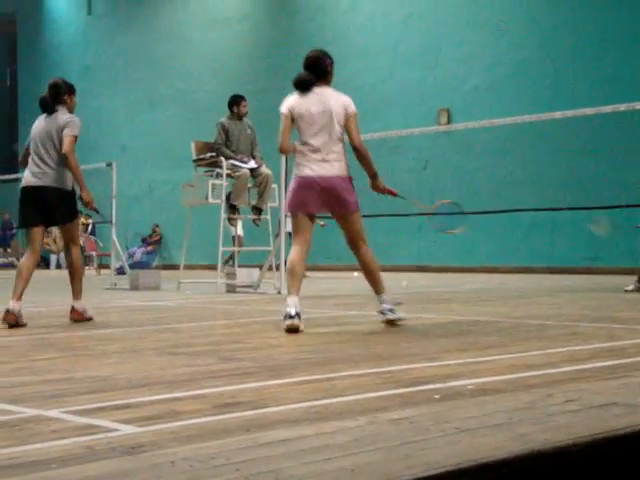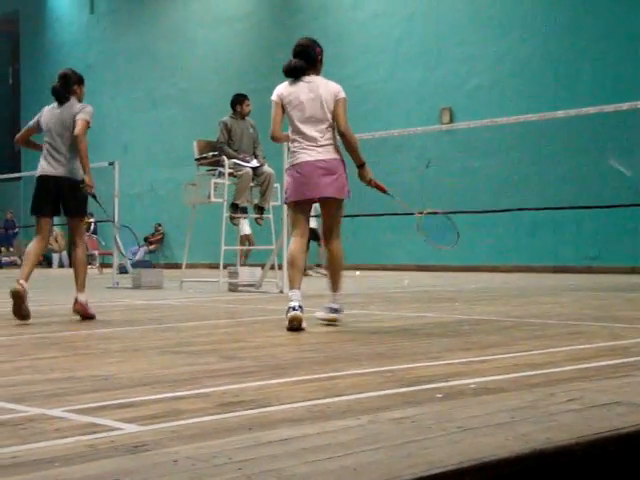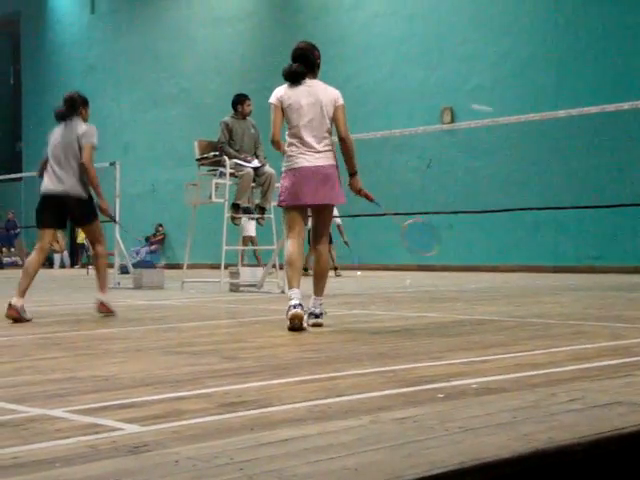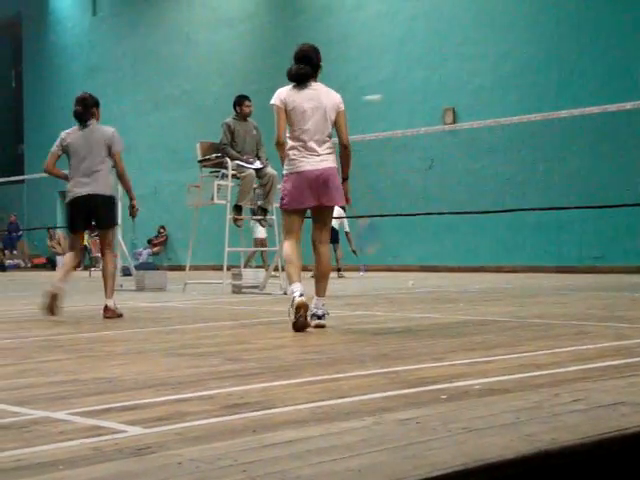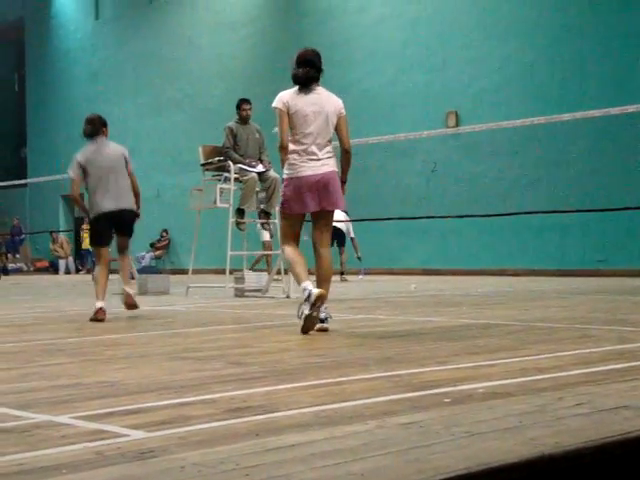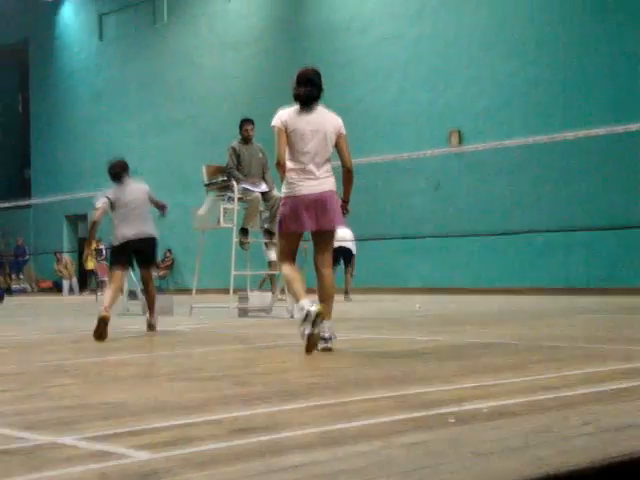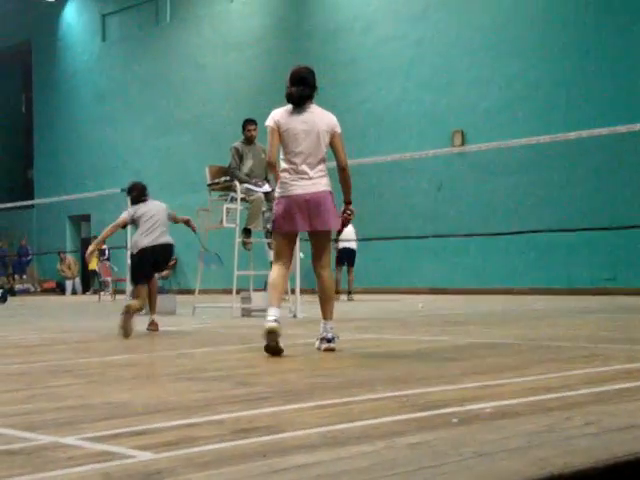
dt=0.2s
person 1, frame 1
left shoulder: (292, 102)
right shoulder: (343, 101)
left elbow: (284, 146)
right elbow: (357, 145)
right wrist: (374, 177)
left hip: (305, 179)
right hip: (337, 177)
left knee: (299, 244)
right knee: (359, 245)
left ankle: (292, 309)
right ankle: (385, 305)
person 1, frame 2
left shoulder: (282, 90)
right shoulder: (333, 88)
left elbow: (275, 133)
right elbow: (344, 131)
right wrist: (362, 165)
left hip: (300, 166)
right hip: (330, 164)
left knee: (298, 236)
right knee: (331, 237)
left ankle: (295, 303)
right ankle: (334, 304)
person 1, frame 3
left shoulder: (280, 93)
right shoulder: (332, 93)
left elbow: (275, 138)
right elbow: (344, 138)
right wrist: (353, 174)
left hip: (297, 171)
right hip: (326, 169)
left knee: (294, 238)
right knee: (321, 241)
left ankle: (295, 302)
right ankle: (316, 307)
person 1, frame 4
left shoulder: (283, 95)
right shoulder: (333, 97)
left elbow: (280, 140)
right elbow: (345, 143)
right wrist: (345, 178)
left hip: (297, 173)
right hip: (327, 171)
left knee: (291, 240)
right knee: (322, 241)
left ankle: (297, 292)
right ankle: (319, 309)
person 1, frame 5
left shoulder: (285, 98)
right shoulder: (335, 101)
left elbow: (283, 144)
right elbow: (346, 148)
right wrist: (343, 181)
left hip: (298, 177)
right hip: (327, 176)
left knee: (289, 243)
right knee: (322, 245)
left ankle: (310, 290)
right ankle: (321, 314)
person 1, frame 6
left shoulder: (284, 116)
right shoulder: (334, 120)
left elbow: (280, 160)
right elbow: (348, 166)
right wrist: (345, 200)
left hip: (295, 196)
right hip: (326, 194)
left knee: (287, 261)
right knee: (324, 264)
left ankle: (307, 307)
right ankle: (325, 332)
person 1, frame 7
left shoulder: (277, 117)
right shoulder: (329, 119)
left elbow: (271, 160)
right elbow: (343, 165)
right wrist: (348, 201)
left hip: (289, 197)
right hip: (320, 195)
left knee: (281, 264)
right knee: (322, 266)
left ankle: (273, 318)
right ankle: (327, 333)
person 2, frame 1
left shoulder: (39, 122)
right shoulder: (70, 120)
left elbow: (24, 158)
right elbow: (67, 151)
right wrist: (84, 188)
left hip: (30, 187)
right hip: (58, 187)
left knee: (33, 250)
right knee: (73, 246)
right ankle: (77, 306)
person 2, frame 2
left shoulder: (46, 112)
right shoulder: (83, 109)
left elbow: (20, 139)
right elbow: (79, 135)
right wrist: (87, 173)
left hip: (45, 178)
right hip: (70, 178)
left knee: (41, 237)
right knee: (78, 240)
left ankle: (21, 284)
right ankle: (80, 299)
person 2, frame 3
left shoulder: (55, 133)
right shoulder: (87, 130)
left elbow: (43, 170)
right elbow: (86, 163)
right wrist: (101, 198)
left hip: (48, 194)
right hip: (76, 194)
left knee: (40, 250)
right knee: (99, 243)
left ankle: (16, 303)
right ankle: (102, 299)
person 2, frame 4
left shoulder: (66, 135)
right shoulder: (110, 133)
left elbow: (49, 167)
right elbow: (120, 170)
right wrist: (132, 198)
left hip: (76, 198)
right hip: (103, 196)
left knee: (74, 250)
right knee: (108, 250)
left ankle: (57, 285)
right ankle: (109, 304)
person 2, frame 5
left shoulder: (80, 157)
right shoulder: (121, 150)
left elbow: (75, 194)
right elbow: (134, 185)
left wrist: (87, 213)
right wrist: (138, 206)
left hip: (100, 212)
right hip: (126, 208)
left knee: (102, 262)
right knee: (123, 252)
left ankle: (100, 305)
right ankle: (128, 290)
person 2, frame 6
left shoulder: (110, 195)
right shoulder: (143, 187)
left elbow: (96, 219)
right elbow: (160, 205)
left wrist: (88, 243)
right wrist: (163, 208)
left hip: (123, 241)
right hip: (147, 238)
left knee: (115, 285)
right knee: (147, 278)
left ankle: (104, 312)
right ankle: (152, 319)
person 2, frame 7
left shoulder: (133, 211)
right shoulder: (161, 206)
left elbow: (115, 226)
right elbow: (175, 218)
left wrist: (95, 244)
right wrist: (188, 221)
left hip: (142, 249)
right hip: (165, 247)
left knee: (139, 299)
right knee: (150, 277)
left ankle: (131, 308)
right ankle: (152, 319)
person 3, frame 1
left shoulder: (248, 124)
right shoulder: (223, 124)
left elbow: (255, 145)
right elbow: (219, 147)
left wrist: (257, 158)
right wrist: (235, 157)
left hip: (249, 162)
right hip: (231, 161)
left knee: (267, 174)
right knee: (244, 173)
left ankle: (258, 207)
right ankle: (233, 206)
person 3, frame 2
left shoulder: (250, 123)
right shoulder: (226, 122)
left elbow: (257, 144)
right elbow: (222, 145)
left wrist: (259, 157)
right wrist: (238, 156)
left hip: (251, 161)
right hip: (233, 160)
left knee: (269, 173)
right knee: (247, 172)
left ankle: (260, 206)
right ankle: (235, 205)
person 3, frame 3
left shoulder: (251, 123)
right shoulder: (227, 122)
left elbow: (258, 144)
right elbow: (223, 146)
left wrist: (260, 157)
right wrist: (239, 156)
left hip: (252, 160)
right hip: (234, 160)
left knee: (270, 173)
right knee: (248, 172)
left ankle: (261, 206)
right ankle: (237, 205)
person 3, frame 4
left shoulder: (253, 125)
right shoulder: (228, 124)
left elbow: (260, 146)
right elbow: (224, 147)
left wrist: (262, 158)
right wrist: (241, 158)
left hip: (254, 162)
right hip: (236, 162)
left knee: (272, 174)
right knee: (250, 173)
left ankle: (263, 208)
right ankle: (238, 207)
person 3, frame 5
left shoulder: (256, 128)
right shoulder: (231, 127)
left elbow: (263, 149)
right elbow: (227, 151)
left wrist: (265, 162)
right wrist: (244, 161)
left hip: (257, 166)
right hip: (239, 165)
left knee: (275, 178)
right knee: (252, 177)
left ankle: (266, 212)
right ankle: (241, 211)
person 3, frame 6
left shoulder: (259, 148)
right shoulder: (234, 147)
left elbow: (266, 169)
right elbow: (231, 170)
left wrist: (268, 182)
right wrist: (247, 181)
left hip: (260, 185)
right hip: (242, 185)
left knee: (277, 197)
right knee: (256, 196)
left ankle: (270, 231)
right ankle: (244, 230)
person 3, frame 7
left shoulder: (262, 148)
right shoulder: (237, 148)
left elbow: (267, 169)
right elbow: (233, 171)
left wrist: (270, 182)
right wrist: (250, 181)
left hip: (262, 185)
right hip: (244, 185)
right knee: (259, 196)
left ankle: (271, 230)
right ankle: (247, 231)
